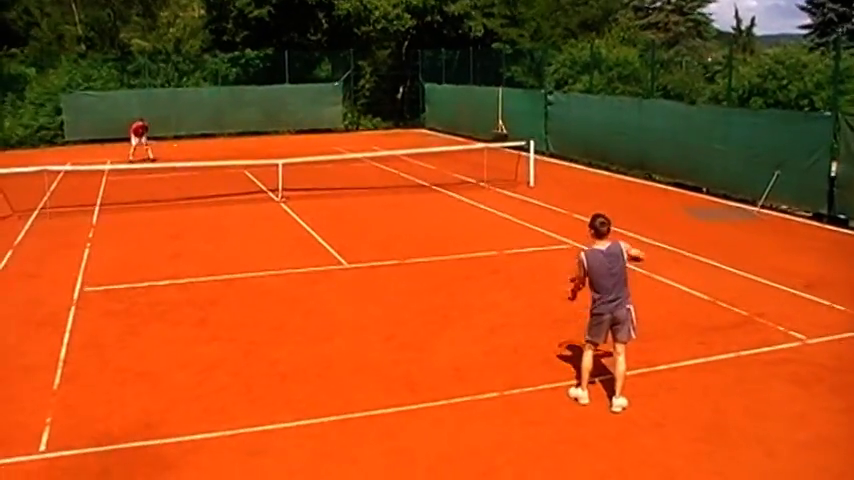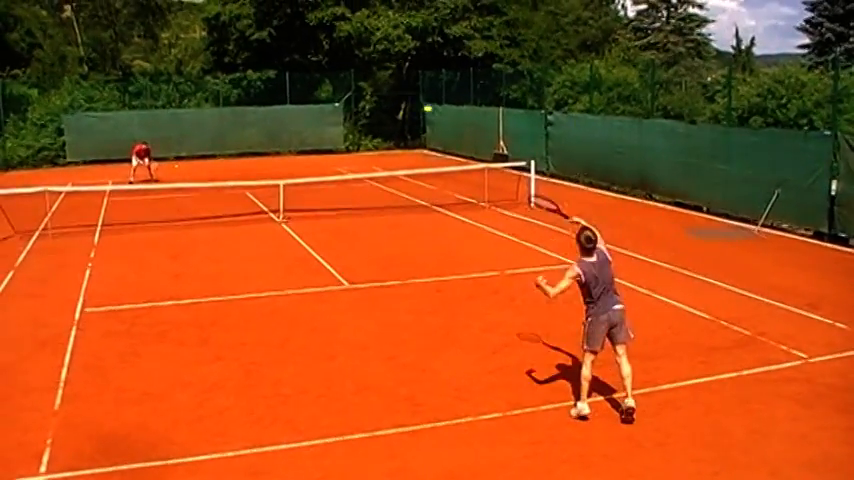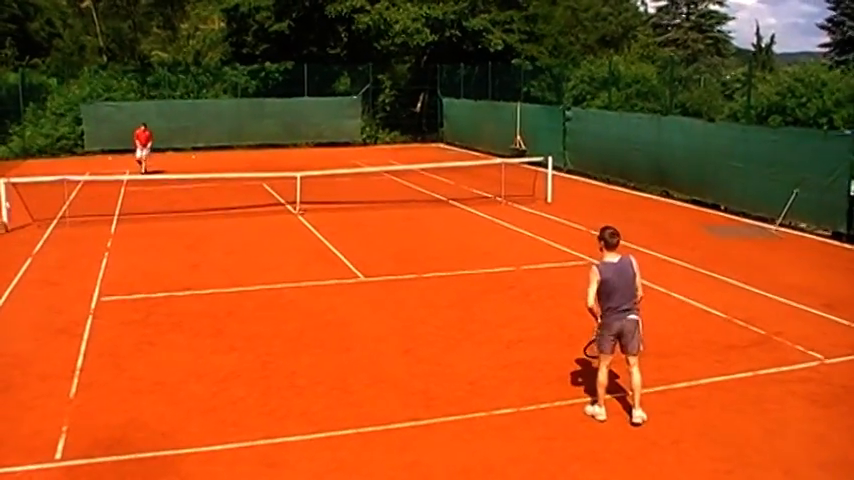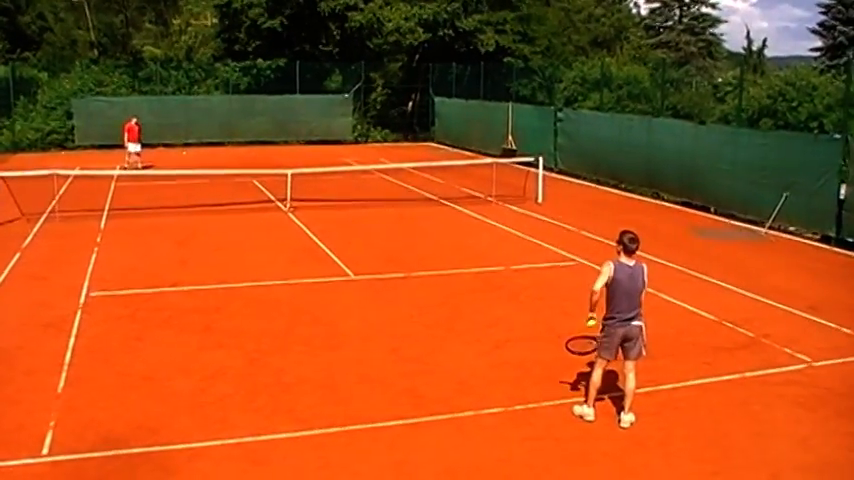
dt=1s
person 1, frame 1
left shoulder: (585, 256)
right shoulder: (621, 247)
left elbow: (581, 282)
right elbow: (641, 256)
left wrist: (574, 291)
left hip: (600, 311)
right hip: (622, 308)
left knee: (589, 349)
right knee: (620, 353)
left ankle: (582, 391)
right ankle: (618, 398)
person 1, frame 2
left shoulder: (577, 269)
right shoulder: (603, 251)
left elbow: (552, 293)
right elbow: (596, 236)
left wrist: (541, 283)
right wrist: (581, 222)
left hip: (596, 317)
right hip: (617, 310)
left knee: (588, 360)
right knee: (622, 357)
left ankle: (582, 404)
right ankle: (629, 398)
person 1, frame 3
left shoulder: (597, 270)
right shoulder: (631, 261)
left elbow: (590, 303)
right elbow: (639, 293)
left wrist: (598, 318)
left hip: (609, 322)
right hip: (631, 320)
left knee: (603, 365)
right knee: (633, 366)
left ankle: (599, 408)
right ankle: (637, 411)
person 1, frame 4
left shoulder: (610, 266)
right shoulder: (643, 269)
left elbow: (595, 289)
right elbow: (640, 298)
left wrist: (591, 312)
left hip: (612, 326)
right hip: (635, 326)
left knee: (599, 367)
right knee: (630, 371)
left ankle: (588, 408)
right ankle: (626, 414)
